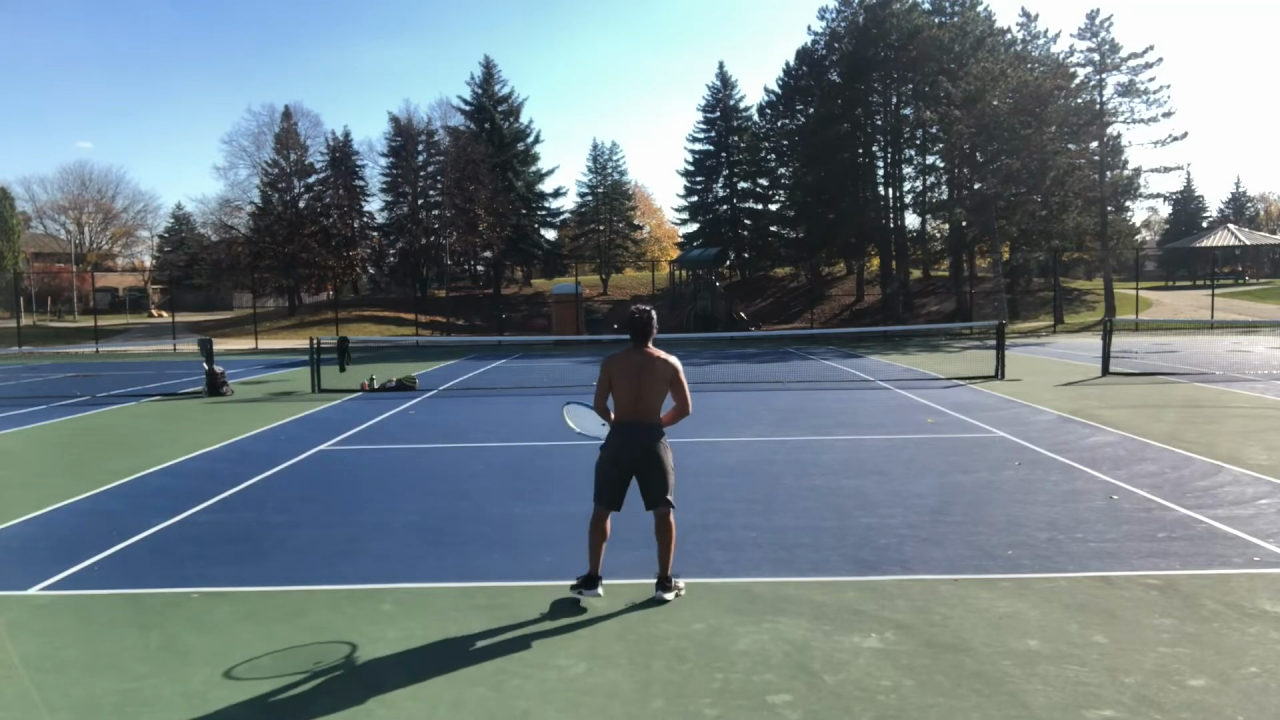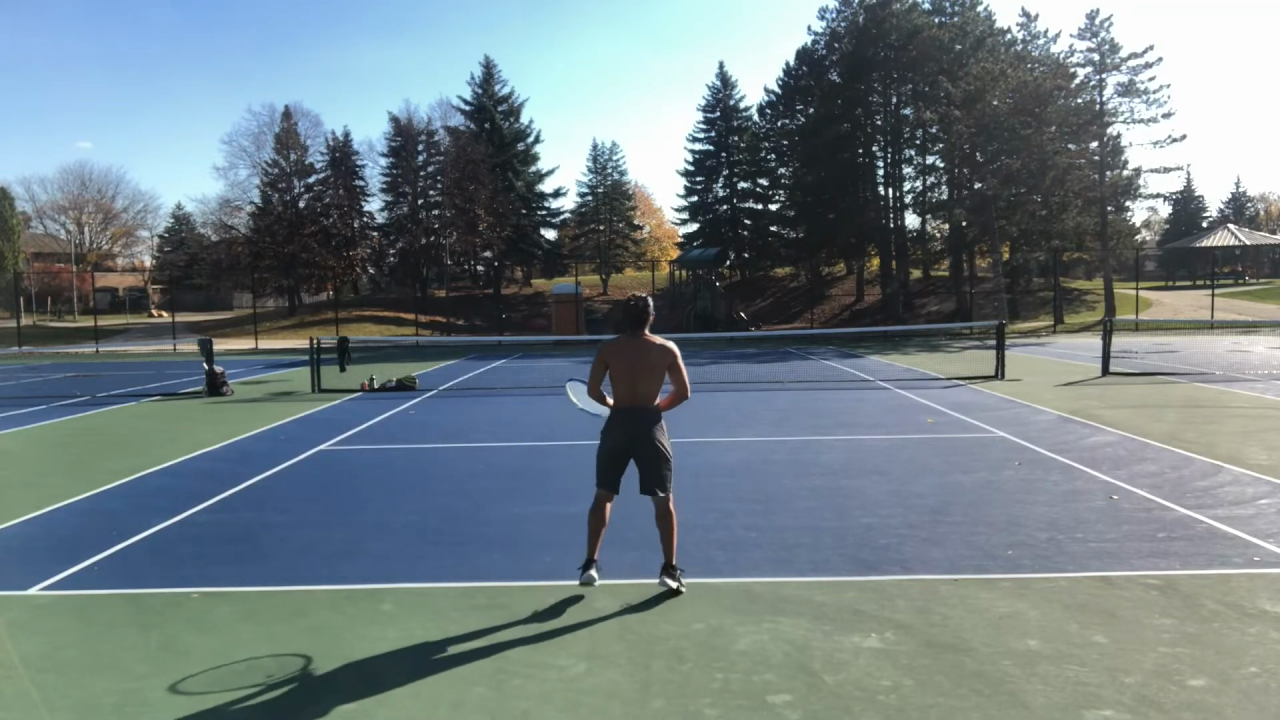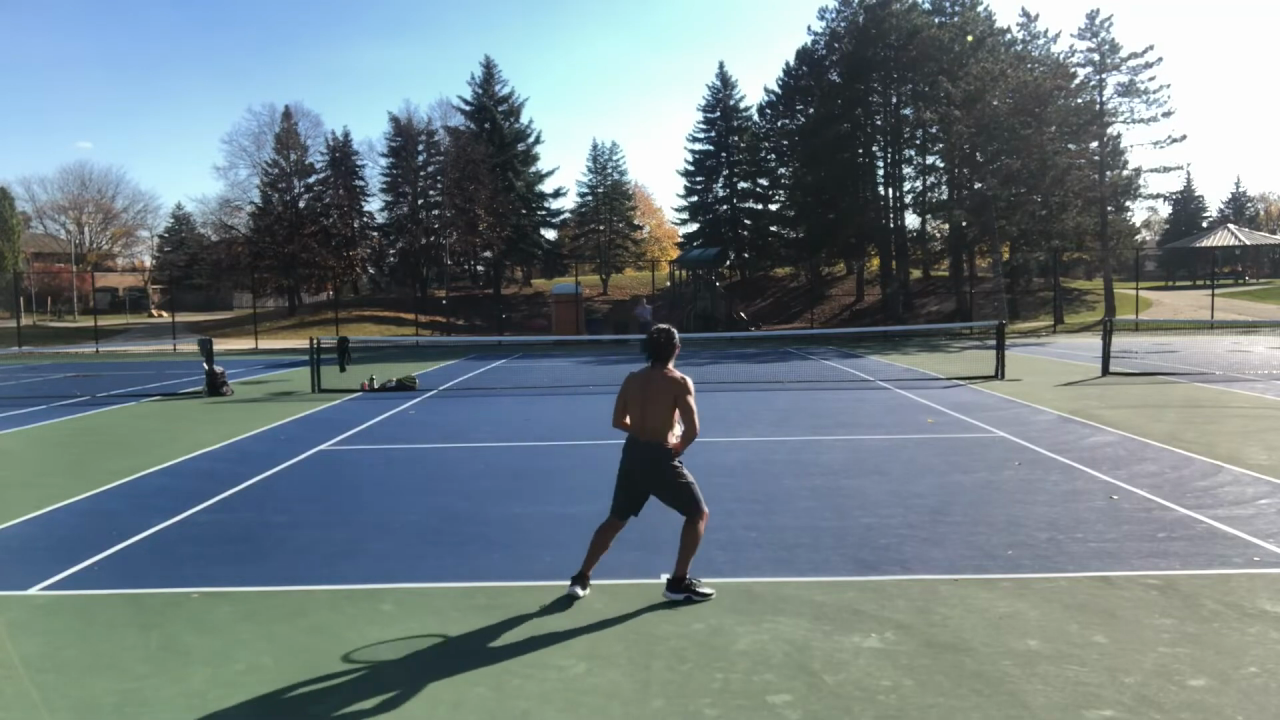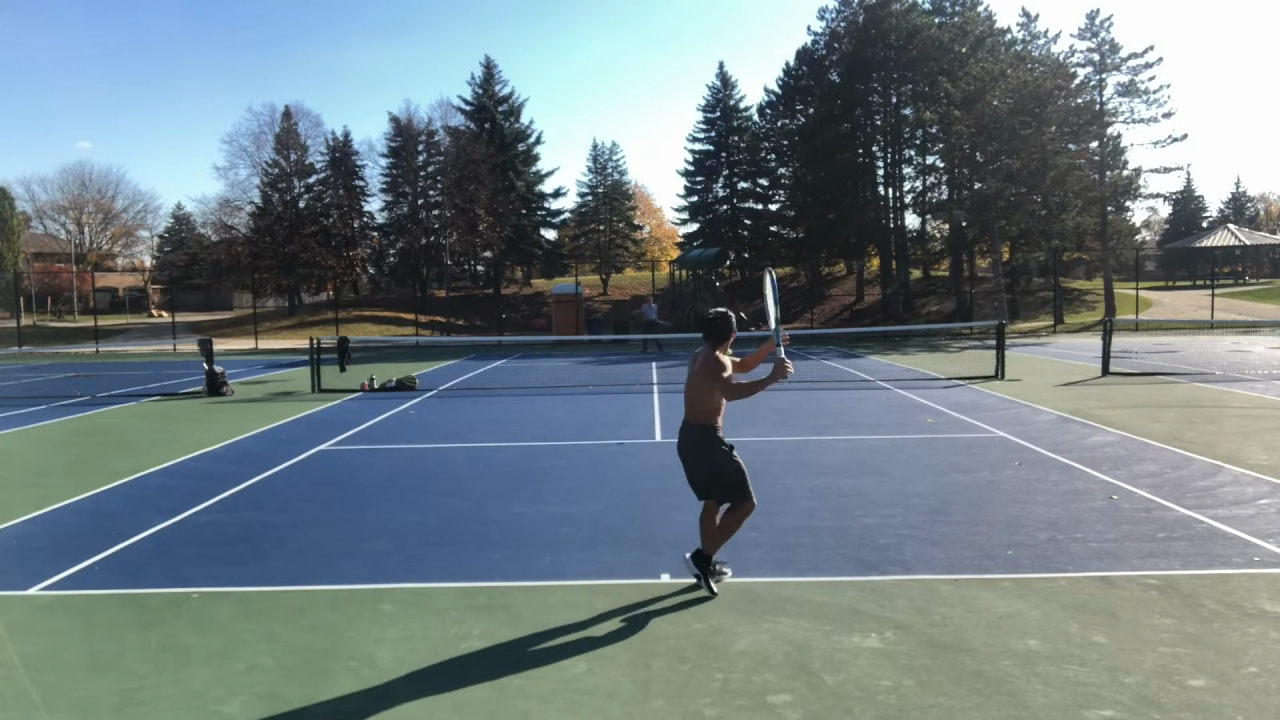
dt=0.4s
person 1, frame 1
left shoulder: (612, 362)
right shoulder: (669, 363)
left elbow: (599, 406)
right elbow: (684, 408)
left hip: (619, 439)
right hip: (652, 439)
left knee: (601, 510)
right knee: (663, 511)
left ankle: (592, 578)
right ankle: (665, 581)
person 1, frame 2
left shoulder: (608, 349)
right shoulder: (667, 349)
left elbow: (593, 391)
right elbow: (683, 392)
left hip: (618, 423)
right hip: (649, 424)
left knee: (603, 495)
right knee: (663, 499)
left ankle: (590, 563)
right ankle: (670, 569)
person 1, frame 3
left shoulder: (632, 379)
right shoulder: (680, 383)
left elbow: (619, 421)
right elbow: (692, 430)
right wrist: (678, 448)
left hip: (633, 454)
right hip: (661, 459)
left knee: (616, 519)
right knee: (698, 515)
left ankle: (582, 578)
right ankle: (679, 583)
person 1, frame 4
left shoulder: (702, 356)
right shoulder: (716, 361)
left elbow: (740, 366)
right elbow: (731, 393)
left wrist: (767, 347)
right wrist: (772, 378)
left hip: (688, 436)
right hip: (706, 440)
left knee: (712, 501)
right knee: (744, 503)
left ankle: (704, 561)
right ankle: (702, 558)
